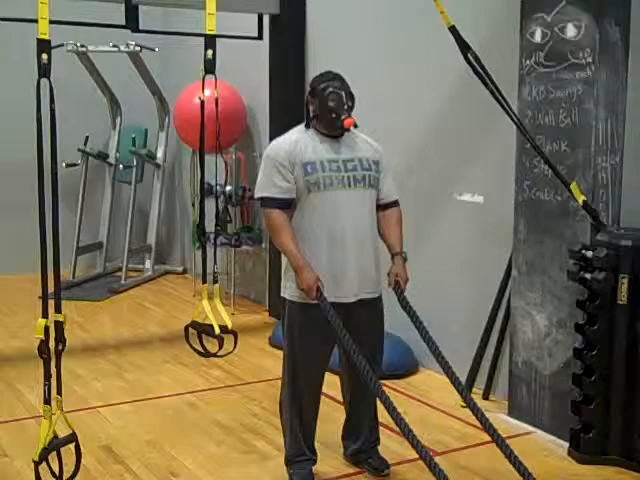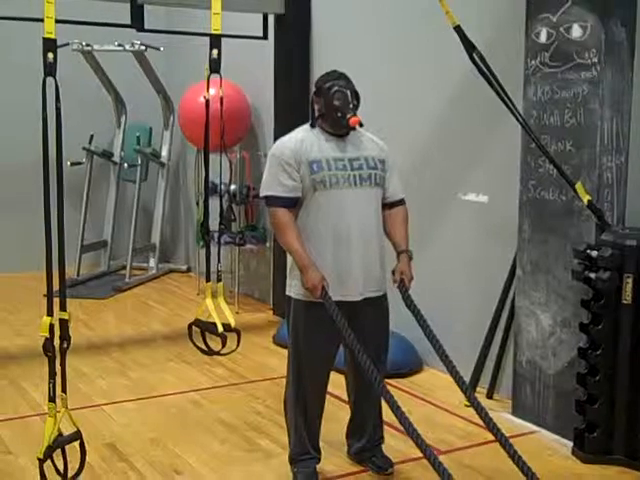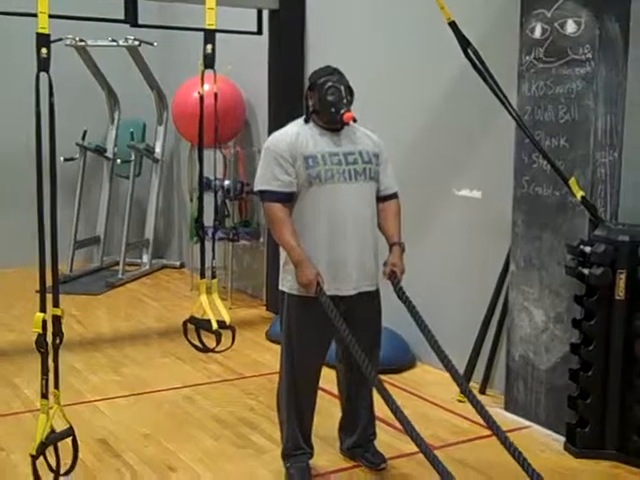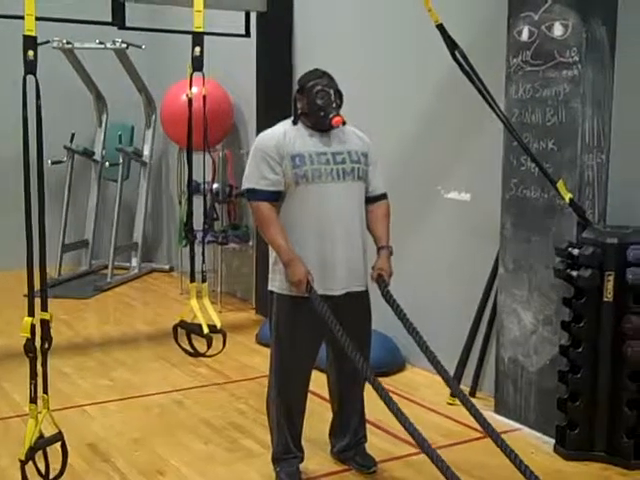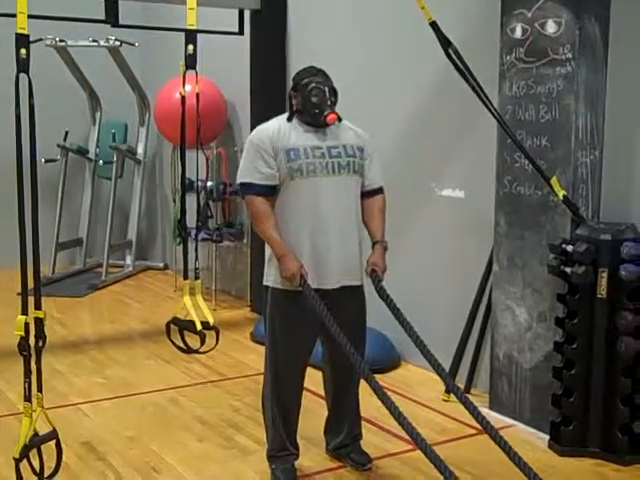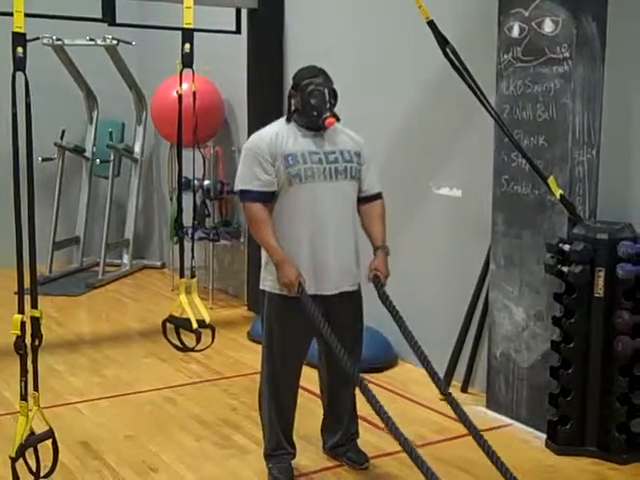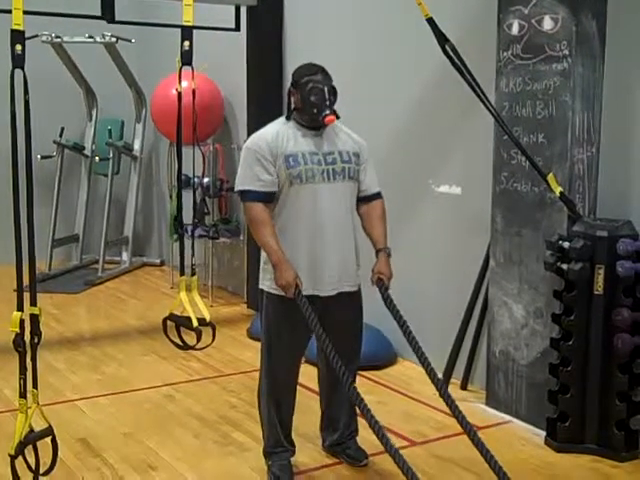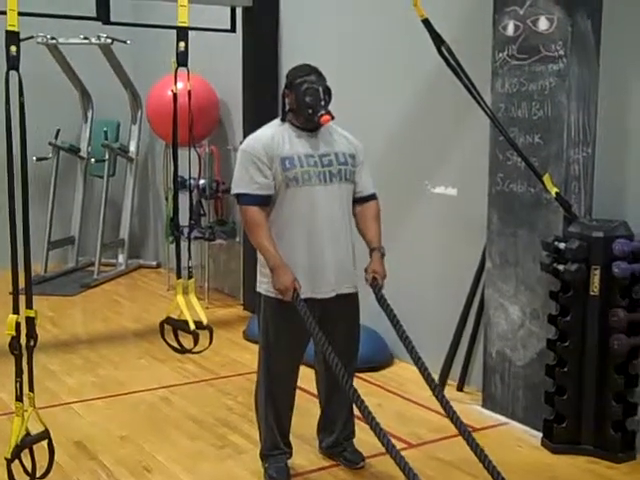
dt=0.5s
person 1, frame 1
left shoulder: (370, 149)
right shoulder: (286, 149)
left elbow: (387, 207)
right elbow: (275, 213)
left wrist: (397, 256)
right wrist: (301, 268)
left hip: (365, 287)
right hip: (311, 289)
left knee: (365, 372)
right knee: (303, 377)
left ankle: (362, 446)
person 1, frame 2
left shoulder: (376, 148)
right shoulder: (292, 148)
left elbow: (393, 205)
right elbow: (280, 212)
left wrist: (403, 253)
right wrist: (306, 266)
left hip: (370, 286)
right hip: (315, 288)
left knee: (370, 371)
right knee: (308, 377)
left ankle: (366, 445)
person 1, frame 3
left shoulder: (370, 142)
right shoulder: (286, 142)
left elbow: (387, 199)
right elbow: (275, 207)
left wrist: (395, 246)
right wrist: (301, 262)
left hip: (363, 280)
right hip: (309, 283)
left knee: (361, 366)
right knee: (301, 371)
left ankle: (358, 440)
person 1, frame 4
left shoulder: (359, 142)
right shoulder: (274, 142)
left elbow: (376, 200)
right elbow: (262, 206)
left wrist: (383, 250)
right wrist: (290, 261)
left hip: (352, 281)
right hip: (298, 284)
left knee: (351, 368)
right knee: (291, 374)
left ankle: (349, 444)
person 1, frame 5
left shoulder: (356, 138)
right shoulder: (269, 136)
left elbow: (372, 194)
right elbow: (257, 200)
left wrist: (379, 244)
right wrist: (284, 254)
left hip: (347, 275)
right hip: (293, 278)
left knee: (347, 364)
right knee: (286, 369)
left ankle: (344, 441)
person 1, frame 6
left shoulder: (353, 143)
right shoulder: (267, 142)
left elbow: (370, 200)
right elbow: (255, 206)
left wrist: (380, 250)
right wrist: (282, 262)
left hip: (344, 280)
right hip: (290, 283)
left knee: (343, 366)
right knee: (282, 371)
left ankle: (341, 440)
person 1, frame 7
left shoulder: (352, 143)
right shoulder: (266, 142)
left elbow: (370, 201)
right elbow: (256, 207)
left wrist: (382, 251)
right wrist: (280, 263)
left hip: (344, 279)
right hip: (289, 281)
left knee: (342, 363)
right knee: (280, 369)
left ankle: (340, 437)
person 1, frame 8
left shoulder: (348, 144)
right shoulder: (262, 144)
left elbow: (365, 201)
right elbow: (252, 211)
left wrist: (376, 251)
right wrist: (277, 267)
left hip: (341, 282)
right hip: (287, 284)
left knee: (340, 367)
right knee: (278, 372)
left ankle: (337, 439)
